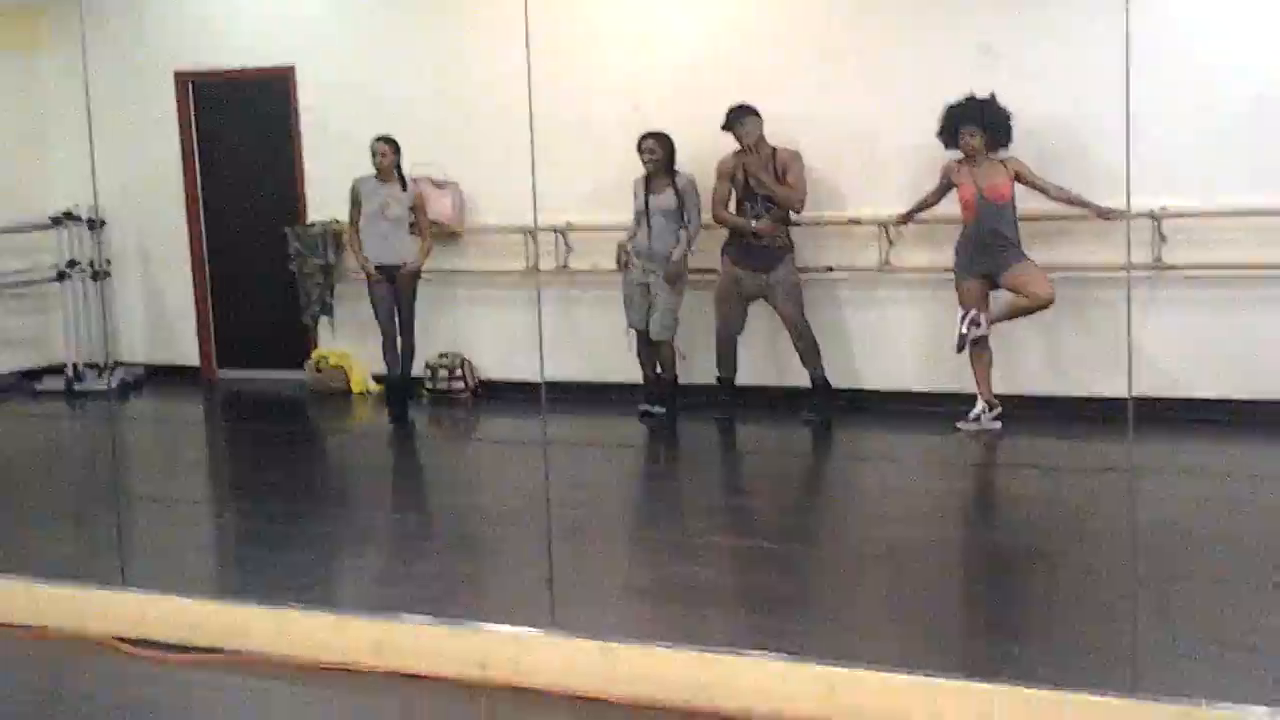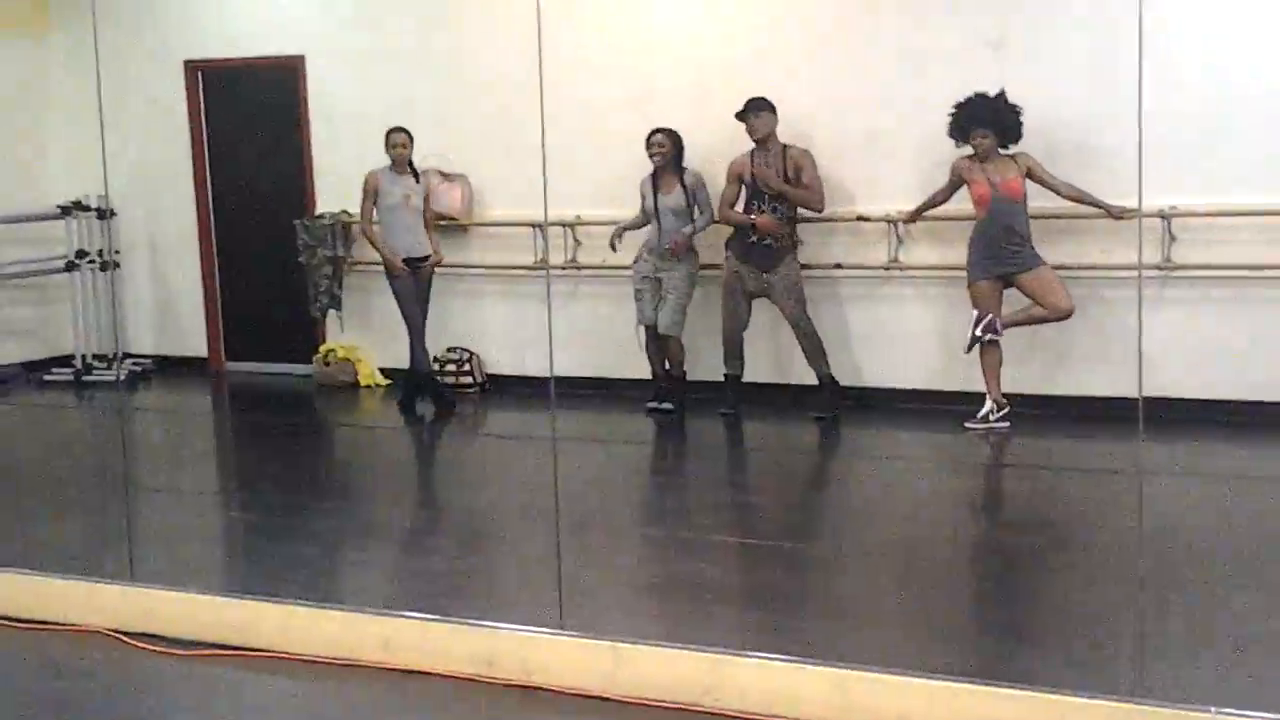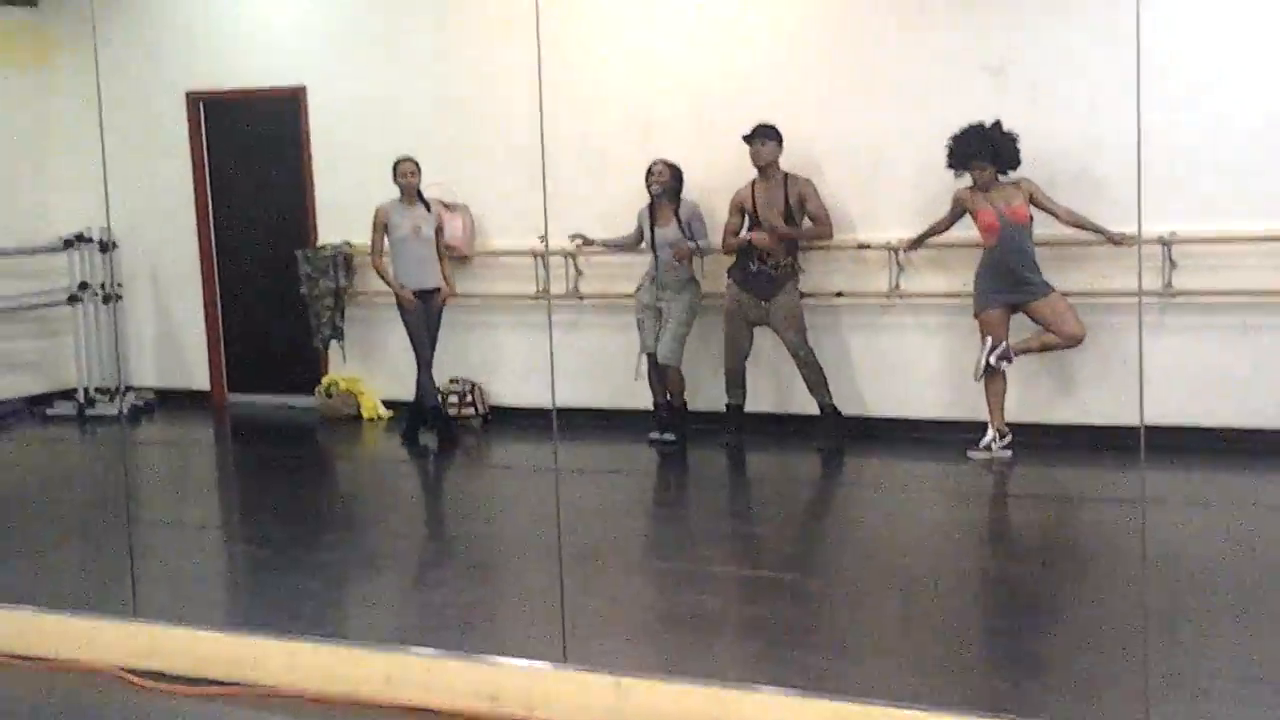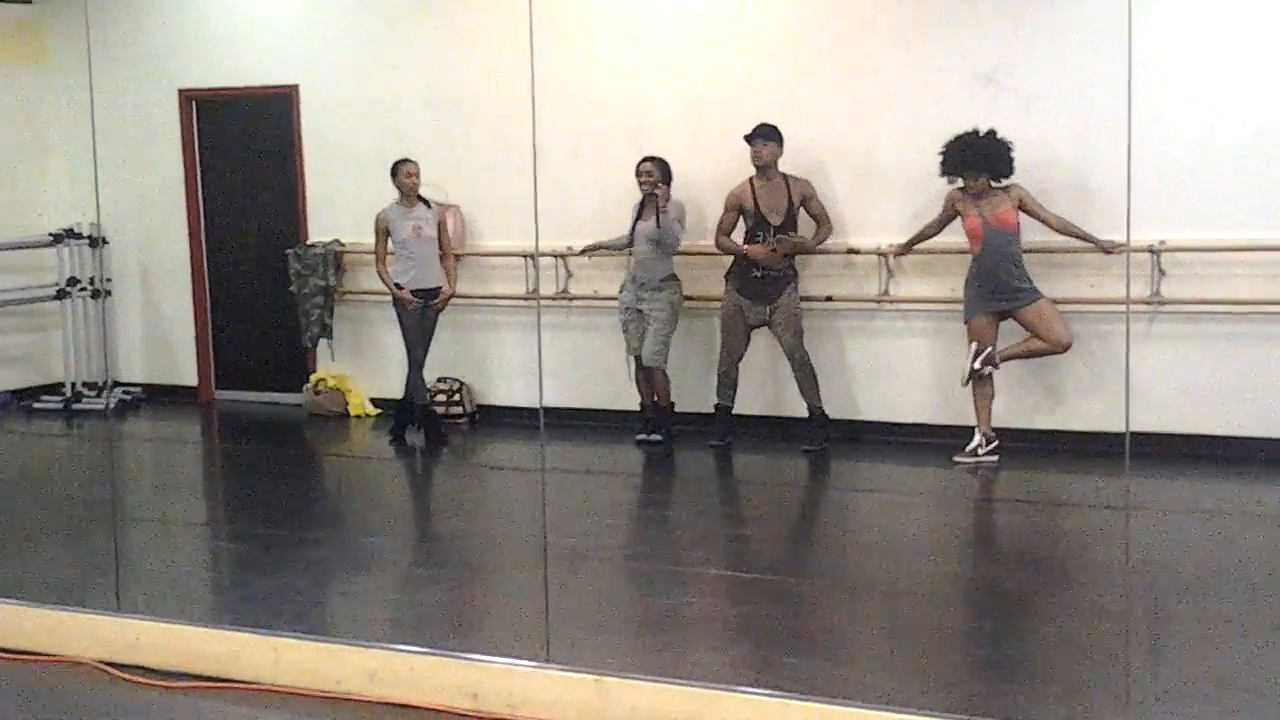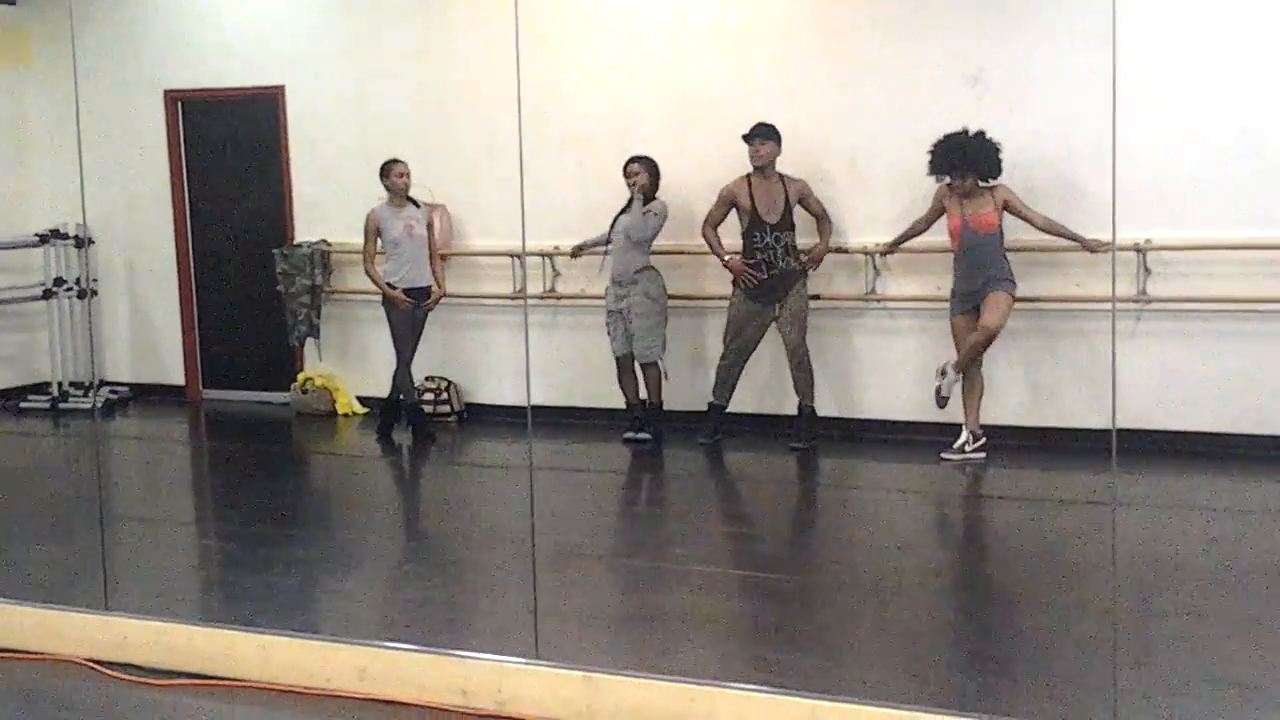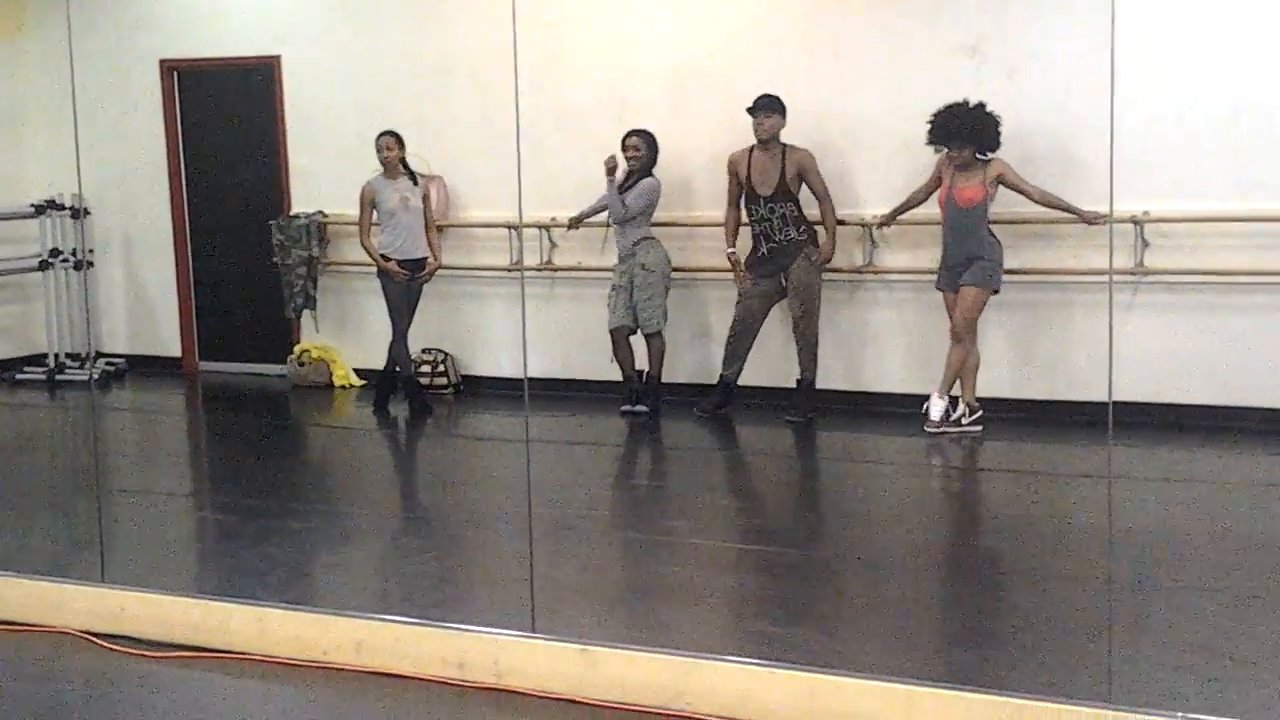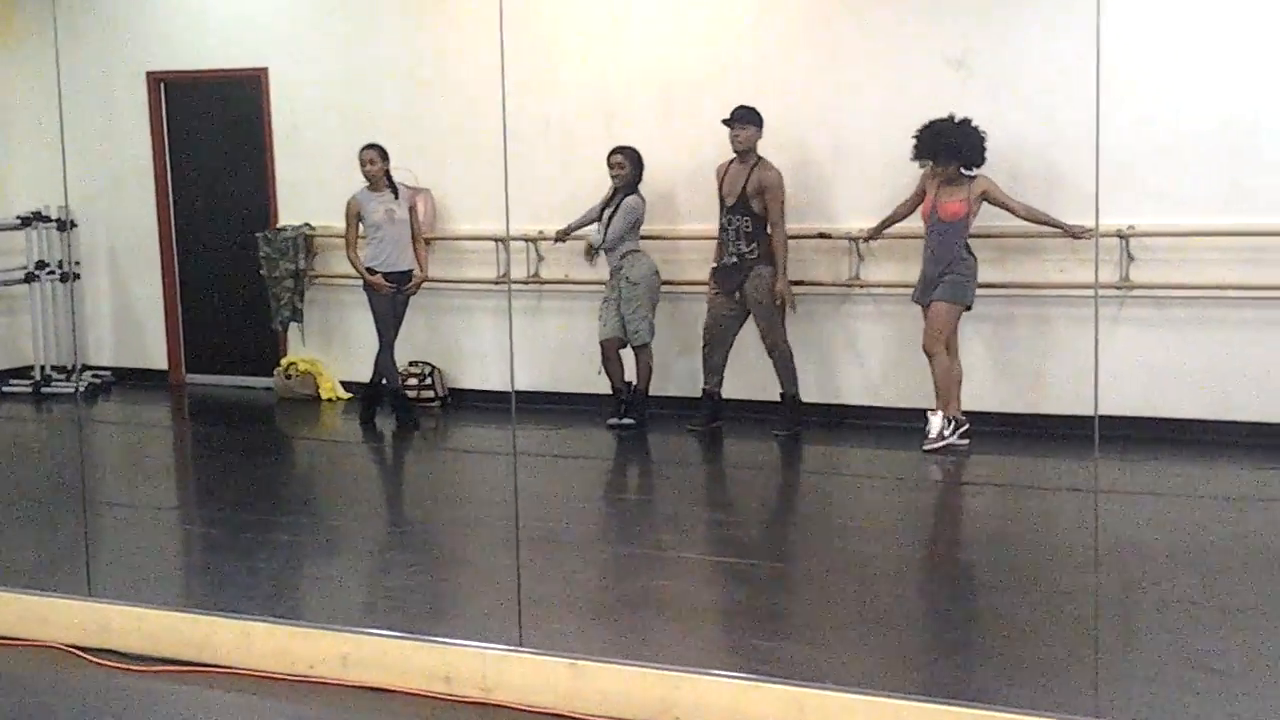
dt=0.4s
person 1, frame 1
left shoulder: (1009, 166)
right shoulder: (953, 170)
left elbow: (1051, 190)
right elbow: (933, 198)
left wrist: (1096, 208)
right wrist: (907, 215)
left hip: (1007, 254)
right hip: (970, 258)
left knee: (1043, 294)
right knee: (977, 336)
left ankle: (982, 319)
right ankle: (987, 404)
person 1, frame 2
left shoulder: (1021, 162)
right shoulder: (963, 167)
left elbow: (1062, 188)
right elbow: (943, 195)
left wrist: (1106, 207)
right wrist: (916, 213)
left hip: (1020, 253)
right hip: (984, 256)
left knee: (1062, 307)
right knee: (989, 335)
left ankle: (997, 323)
right ankle: (996, 405)
person 1, frame 3
left shoulder: (1023, 188)
right shoulder: (966, 197)
left elbow: (1063, 214)
right elbow: (945, 223)
left wrist: (1106, 233)
right wrist: (918, 241)
left hip: (1029, 280)
right hip: (993, 284)
left knee: (1074, 333)
right knee: (993, 362)
left ankle: (1009, 351)
right ankle: (998, 434)
person 1, frame 4
left shoulder: (1013, 194)
right shoulder: (957, 199)
left elbow: (1053, 221)
right elbow: (936, 226)
left wrist: (1097, 241)
right wrist: (907, 245)
left hip: (1018, 286)
right hip: (981, 290)
left knee: (1061, 340)
right knee: (982, 368)
left ankle: (993, 357)
right ankle: (985, 438)
person 1, frame 5
left shoulder: (998, 194)
right shoulder: (945, 195)
left elbow: (1038, 220)
right elbow: (924, 223)
left wrist: (1083, 241)
right wrist: (894, 243)
left hip: (997, 280)
right hip: (964, 286)
left knee: (991, 326)
right knee: (972, 364)
left ankle: (951, 370)
right ankle: (972, 436)
person 1, frame 6
left shoulder: (993, 168)
right shoulder: (945, 165)
left elbow: (1034, 193)
right elbow: (923, 193)
left wrist: (1079, 213)
right wrist: (892, 215)
left hip: (981, 259)
right hip: (952, 261)
left knee: (961, 330)
right knee: (964, 335)
left ankle: (940, 399)
right ankle: (969, 408)
person 1, frame 7
left shoulder: (978, 185)
right shoulder: (929, 179)
left elbow: (1018, 209)
right elbow: (908, 206)
left wrist: (1065, 227)
right wrist: (878, 228)
left hip: (957, 274)
right hip: (931, 275)
left knee: (933, 345)
right knee: (946, 350)
left ankle: (941, 420)
right ankle: (955, 422)
person 2, frame 1
left shoulder: (788, 158)
right shoulder: (729, 164)
left elbow: (796, 203)
right elbow: (718, 212)
left wrist: (760, 173)
right wrist: (754, 225)
left hip: (778, 256)
right hip: (738, 257)
left knee: (797, 323)
right knee: (727, 328)
left ankle: (821, 389)
right ankle: (726, 391)
person 2, frame 2
left shoulder: (798, 157)
right shoulder: (740, 165)
left elbow: (817, 202)
right elbow: (724, 212)
left wrist: (776, 183)
right wrist: (755, 220)
left hip: (781, 255)
right hip: (741, 255)
left knee: (800, 322)
right knee: (733, 325)
left ankle: (828, 387)
right ankle: (733, 387)
person 2, frame 3
left shoulder: (800, 187)
right shoulder: (742, 196)
left elbow: (826, 230)
right elbow: (727, 244)
left wrist: (786, 231)
right wrist: (752, 238)
left hip: (781, 284)
right hip: (742, 284)
left knee: (800, 350)
right knee: (735, 354)
left ankle: (829, 414)
right ankle: (735, 416)
person 2, frame 4
left shoulder: (800, 187)
right shoulder: (739, 194)
left elbow: (825, 224)
right elbow: (720, 238)
left wrist: (809, 244)
right wrist: (746, 249)
left hip: (782, 285)
right hip: (742, 286)
left knee: (796, 352)
right knee: (730, 355)
left ankle: (818, 420)
right ankle: (723, 419)
person 2, frame 5
left shoulder: (796, 188)
right shoulder: (735, 190)
left elbow: (823, 217)
right elbow: (708, 227)
left wrist: (823, 245)
right wrist: (726, 259)
left hip: (790, 282)
right hip: (751, 284)
left knee: (797, 349)
right knee: (734, 353)
left ankle: (806, 418)
right ankle: (715, 417)
person 2, frame 6
left shoulder: (799, 158)
right shoulder: (738, 161)
left elbow: (824, 199)
right elbow: (733, 206)
left wrist: (830, 241)
right wrist: (731, 250)
left hip: (801, 252)
right hip: (761, 256)
left knee: (804, 323)
right knee: (742, 323)
left ankle: (805, 393)
right ankle: (725, 389)
person 2, frame 7
left shoulder: (767, 175)
right shoulder: (723, 171)
left elbow: (777, 228)
left wrist: (781, 277)
right wrist: (716, 264)
left hip: (758, 269)
right hip: (727, 269)
left knee: (774, 339)
right knee: (713, 337)
left ankle: (791, 406)
right ankle: (711, 404)
person 3, frame 1
left shoulder: (411, 192)
right shoulder: (360, 187)
left elbow: (426, 235)
right elbow: (353, 228)
left wrist: (418, 262)
right wrist: (362, 261)
left hip: (404, 270)
right hip: (377, 270)
left knee: (406, 332)
right knee: (388, 333)
left ankle: (403, 392)
right ankle: (393, 393)
person 3, frame 2
left shoulder: (421, 183)
right shoulder: (375, 179)
right elbow: (366, 224)
left wrist: (437, 253)
right wrist: (387, 256)
left hip: (423, 261)
right hip: (397, 263)
left knee: (419, 328)
right knee: (416, 328)
left ankle: (410, 393)
right ankle: (434, 390)
person 3, frame 3
left shoulder: (432, 211)
right shoulder: (386, 212)
right elbow: (376, 258)
left wrist: (449, 284)
right wrist: (397, 289)
left hip: (434, 292)
right hip: (409, 293)
left knee: (426, 360)
right knee: (424, 360)
left ankle: (413, 424)
right ankle: (440, 422)
person 3, frame 4
left shoulder: (434, 212)
right shoulder: (386, 217)
left elbow: (447, 254)
right elbow: (380, 262)
left wrist: (450, 287)
right wrist: (395, 291)
left hip: (433, 292)
right hip: (406, 294)
left knee: (418, 360)
right knee: (416, 359)
left ankle: (402, 421)
right ankle: (429, 422)
person 3, frame 5
left shoulder: (424, 212)
right shoulder: (376, 217)
left elbow: (434, 255)
right elbow: (368, 263)
left wrist: (440, 287)
right wrist: (388, 291)
left hip: (423, 292)
right hip: (397, 293)
left knee: (406, 358)
right knee: (404, 358)
left ankle: (388, 417)
right ankle: (417, 420)
person 3, frame 6
left shoulder: (419, 183)
right shoulder: (372, 188)
left elbow: (430, 227)
right elbow: (364, 235)
left wrist: (436, 258)
right wrist: (382, 263)
left hip: (418, 263)
right hip: (391, 265)
left knee: (402, 329)
right knee: (400, 329)
left ankle: (384, 388)
right ankle: (414, 392)
person 3, frame 7
left shoulder: (406, 196)
right shoulder: (357, 202)
left elbow: (418, 238)
right elbow: (351, 248)
left wrist: (422, 271)
right wrist: (368, 277)
left hip: (404, 276)
right hip: (378, 278)
left knee: (388, 341)
right knee: (387, 341)
left ankle: (371, 398)
right ankle: (401, 405)
person 4, frame 1
left shoulder: (683, 182)
right shoulder: (639, 183)
left elbow: (694, 224)
left wrist: (679, 257)
right wrist: (625, 243)
left hip: (667, 265)
right hip: (637, 263)
left knee: (661, 333)
right knee: (641, 331)
left ankle: (668, 393)
right ankle: (650, 390)
person 4, frame 2
left shoulder: (691, 178)
right shoulder: (646, 182)
left elbow: (707, 215)
left wrist: (686, 232)
right wrist: (623, 227)
left hip: (680, 263)
right hip: (648, 260)
left knee: (669, 329)
right knee: (650, 327)
left ankle: (676, 389)
right ankle: (660, 386)
person 4, frame 3
left shoulder: (688, 209)
right shoulder: (645, 213)
left elbow: (706, 245)
right elbow: (633, 241)
left wrist: (690, 248)
right wrist: (595, 242)
left hip: (681, 292)
right hip: (651, 289)
left knee: (667, 358)
right knee: (652, 357)
left ankle: (678, 420)
right ankle: (662, 417)
person 4, frame 4
left shoulder: (673, 206)
right shoulder: (638, 208)
left elbow: (673, 244)
left wrist: (664, 210)
right wrist: (599, 245)
left hip: (663, 292)
right hip: (633, 290)
left knee: (653, 360)
right knee: (639, 359)
left ankle: (665, 420)
right ankle: (649, 418)
person 4, frame 5
left shoulder: (657, 206)
right shoulder: (628, 206)
left elbow: (637, 235)
left wrist: (639, 196)
right wrist: (586, 245)
left hip: (643, 286)
right hip: (617, 289)
left knee: (646, 357)
right knee: (623, 358)
left ankle: (653, 419)
right ankle: (636, 417)
person 4, frame 6
left shoulder: (649, 184)
right shoulder: (628, 178)
left elbow: (618, 214)
right elbow: (610, 200)
left wrist: (610, 178)
right wrist: (582, 215)
left hip: (646, 258)
right hip: (625, 261)
left knee: (651, 328)
right knee: (618, 330)
left ankle: (651, 392)
right ankle: (633, 389)
person 4, frame 7
left shoulder: (632, 202)
right shoulder: (614, 193)
left elbow: (607, 240)
right elbow: (596, 212)
left wrist: (589, 244)
right wrist: (569, 229)
left hip: (635, 271)
right hip: (618, 276)
left knee: (640, 342)
right knee: (608, 343)
left ankle: (638, 405)
right ankle: (621, 400)
